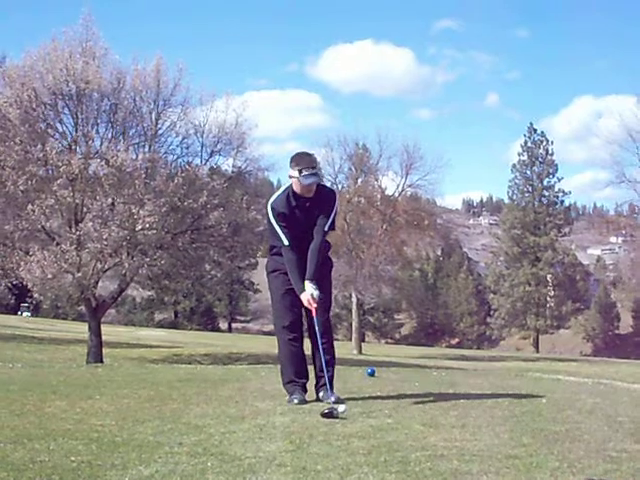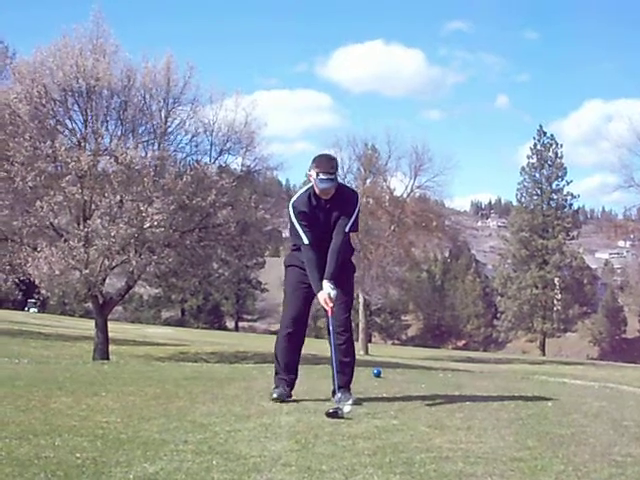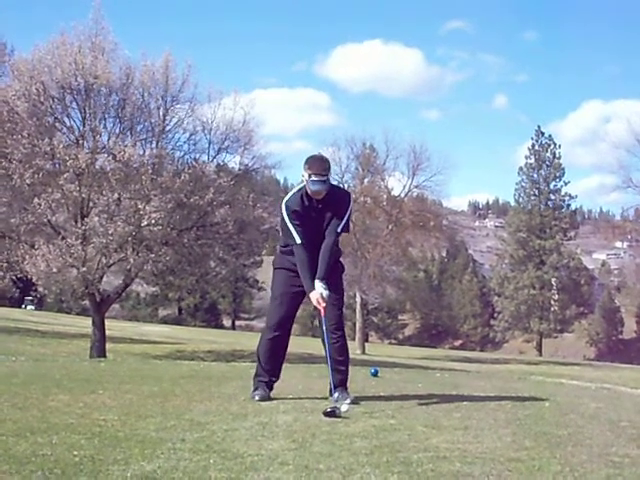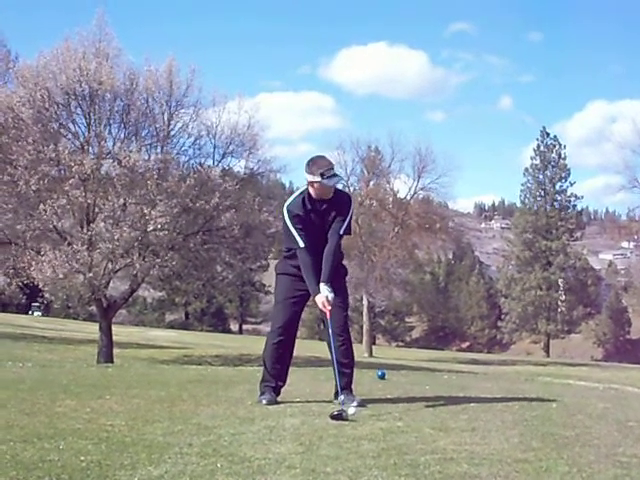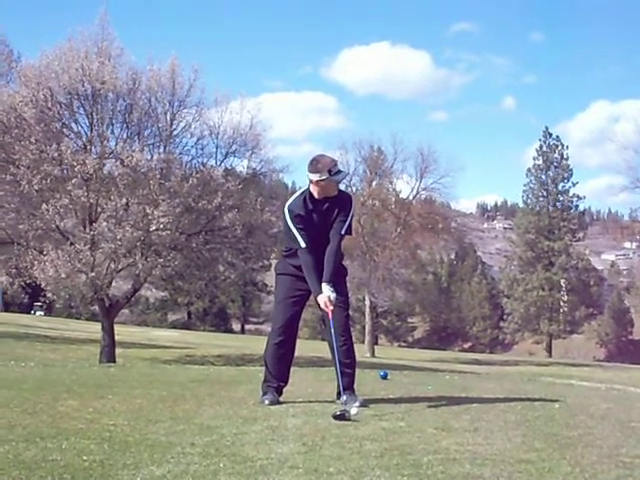
dt=0.7s
person 1, frame 1
left shoulder: (327, 197)
right shoulder: (277, 203)
left elbow: (319, 239)
right elbow: (287, 248)
left wrist: (311, 281)
right wrist: (300, 289)
left hip: (317, 264)
right hip: (283, 265)
left knee: (321, 323)
right knee: (288, 325)
left ankle: (325, 386)
right ankle: (295, 387)
person 1, frame 2
left shoulder: (350, 198)
right shoulder: (299, 203)
left elbow: (340, 240)
right elbow: (308, 247)
left wrist: (329, 281)
right wrist: (318, 287)
left hip: (338, 266)
right hip: (302, 264)
left knee: (342, 324)
right knee: (292, 319)
left ankle: (342, 388)
right ankle: (283, 382)
person 1, frame 3
left shoulder: (342, 198)
right shoulder: (291, 202)
left elbow: (331, 240)
right elbow: (300, 247)
left wrist: (321, 281)
right wrist: (310, 288)
left hip: (327, 266)
right hip: (292, 264)
left knee: (334, 324)
right knee: (277, 322)
left ankle: (339, 387)
right ankle: (263, 382)
person 1, frame 4
left shoulder: (343, 201)
right shoulder: (293, 206)
left elbow: (333, 243)
right elbow: (303, 250)
left wrist: (325, 284)
right wrist: (315, 291)
left hip: (330, 270)
right hip: (294, 269)
left knee: (340, 327)
right knee: (282, 326)
left ankle: (344, 390)
right ankle: (269, 388)
person 1, frame 5
left shoulder: (344, 201)
right shoulder: (294, 206)
left elbow: (334, 243)
right elbow: (304, 251)
left wrist: (327, 284)
right wrist: (317, 291)
left hip: (331, 270)
right hip: (295, 269)
left knee: (341, 327)
right knee: (282, 326)
left ankle: (347, 390)
right ankle: (272, 388)
